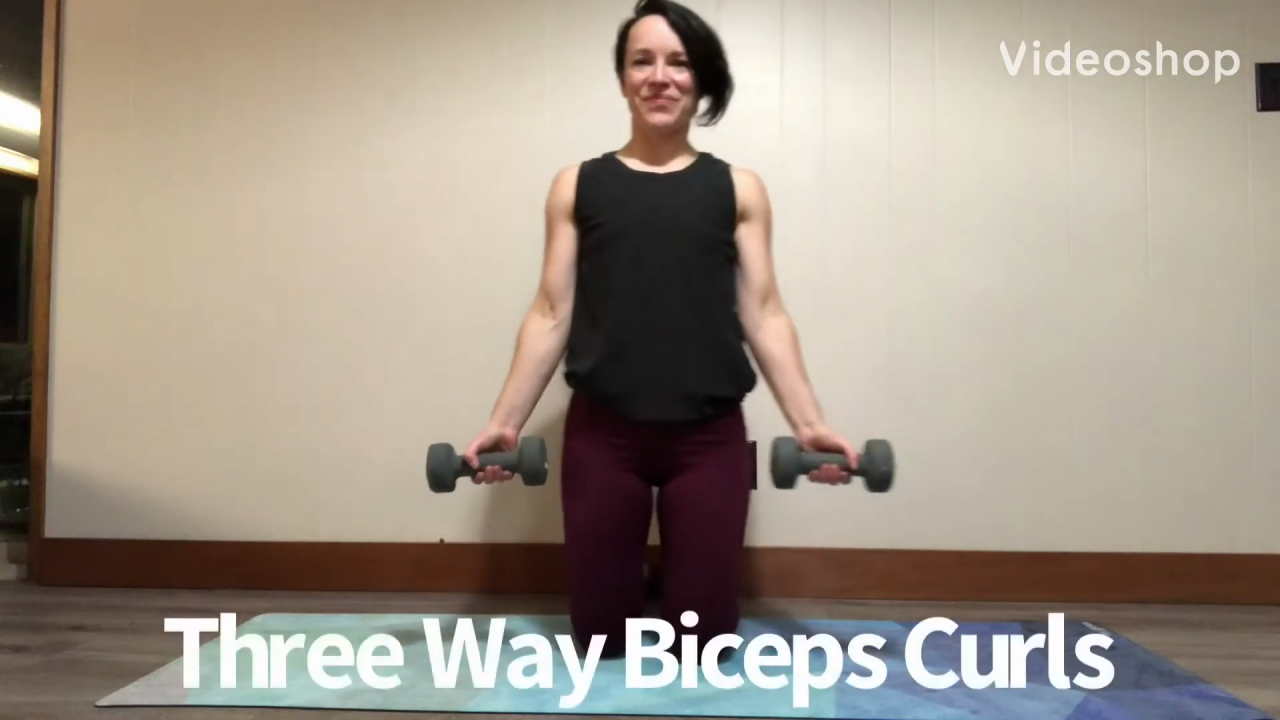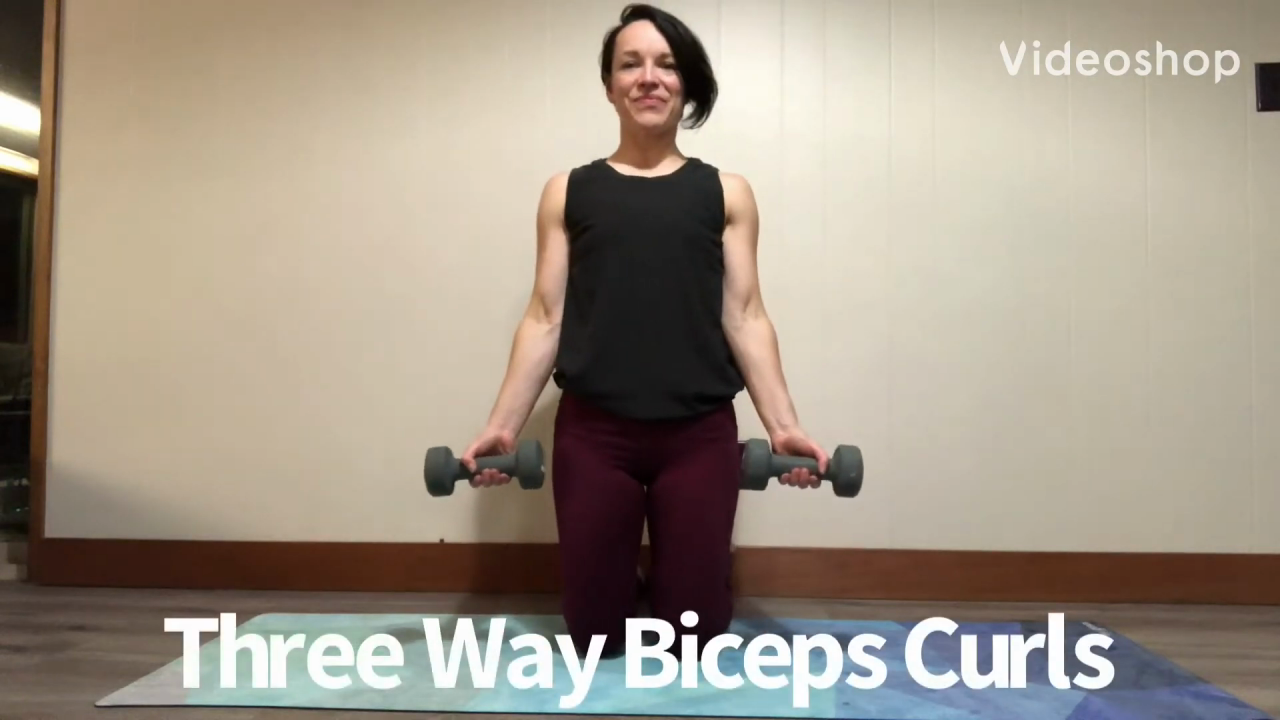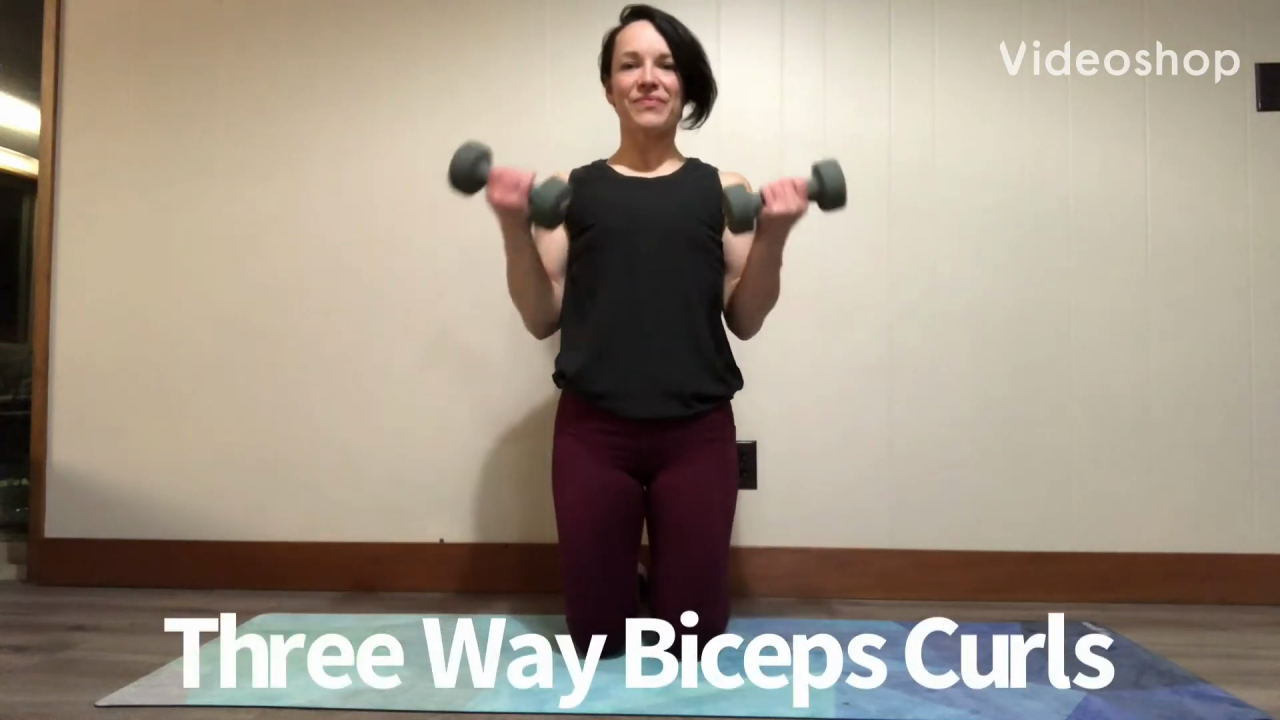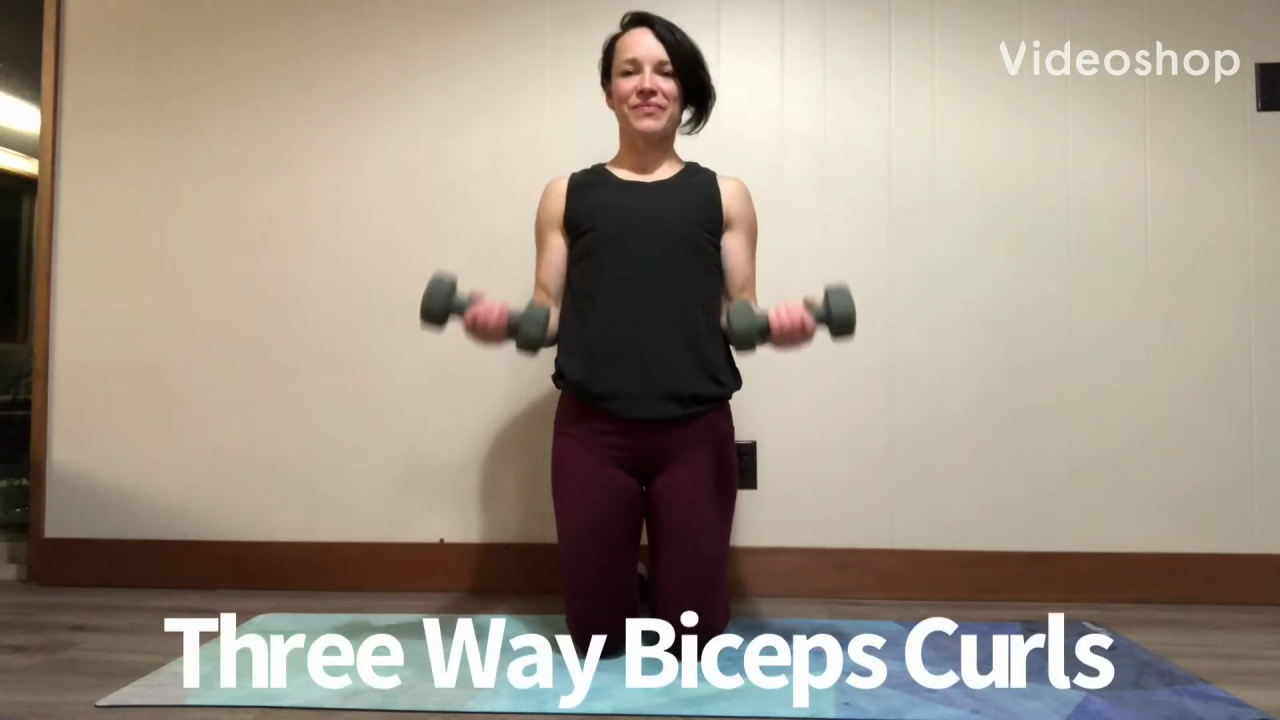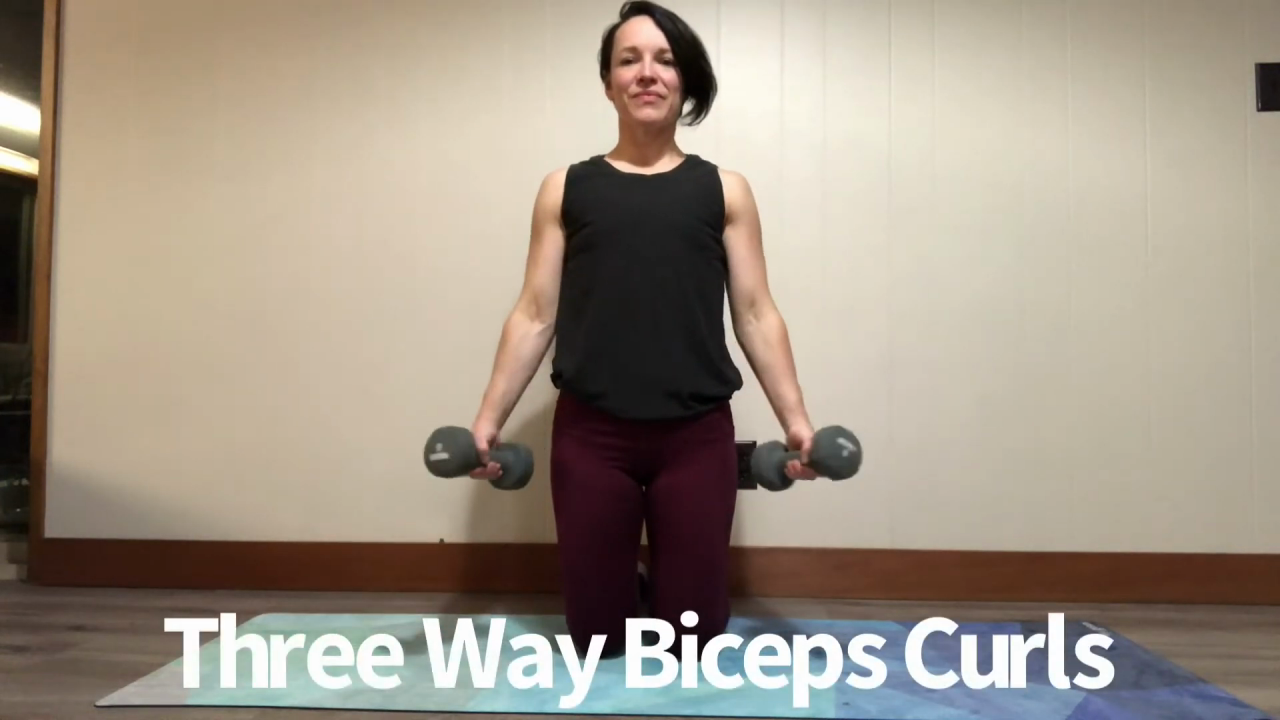
dt=1s
person 1, frame 1
left shoulder: (738, 189)
right shoulder: (577, 186)
left elbow: (763, 313)
right elbow: (551, 314)
left wrist: (809, 423)
right wrist: (505, 421)
left hip: (709, 436)
right hip: (601, 433)
left knee: (702, 631)
right knee: (601, 633)
left ankle: (669, 576)
right ankle: (633, 580)
person 1, frame 2
left shoulder: (726, 193)
right shoulder: (568, 192)
left elbow: (745, 316)
right elbow: (545, 318)
left wrist: (783, 426)
right wrist: (503, 426)
left hip: (700, 434)
right hip: (592, 432)
left knee: (696, 631)
right knee: (595, 632)
left ankle: (663, 581)
right ankle: (629, 582)
person 1, frame 3
left shoulder: (725, 189)
right shoulder: (569, 190)
left elbow: (745, 321)
right elbow: (541, 319)
left wrist: (772, 236)
right wrist: (515, 230)
left hip: (698, 432)
right hip: (592, 430)
left knee: (694, 632)
right knee: (596, 634)
left ankle: (659, 581)
right ankle: (626, 582)
person 1, frame 4
left shoulder: (725, 195)
right shoulder: (567, 195)
left elbow: (736, 312)
right elbow: (552, 311)
left wrist: (774, 326)
right wrist: (506, 323)
left hip: (697, 432)
right hip: (591, 431)
left knee: (694, 633)
right knee: (596, 633)
left ankle: (662, 585)
right ankle: (631, 585)
person 1, frame 5
left shoulder: (724, 190)
right shoulder: (565, 189)
left elbow: (756, 313)
right elbow: (535, 314)
left wrist: (796, 421)
right wrist: (488, 420)
left hip: (698, 435)
right hip: (590, 433)
left knee: (695, 633)
right knee: (596, 635)
left ankle: (664, 581)
right ankle: (629, 582)
